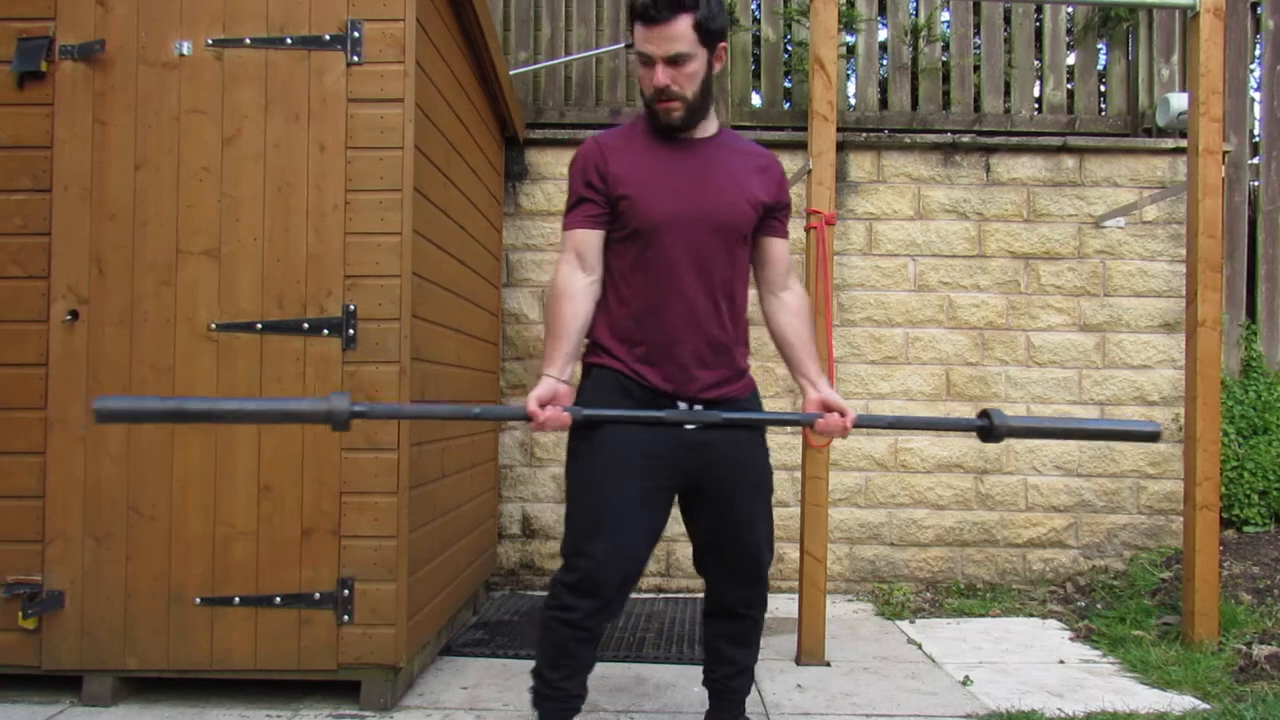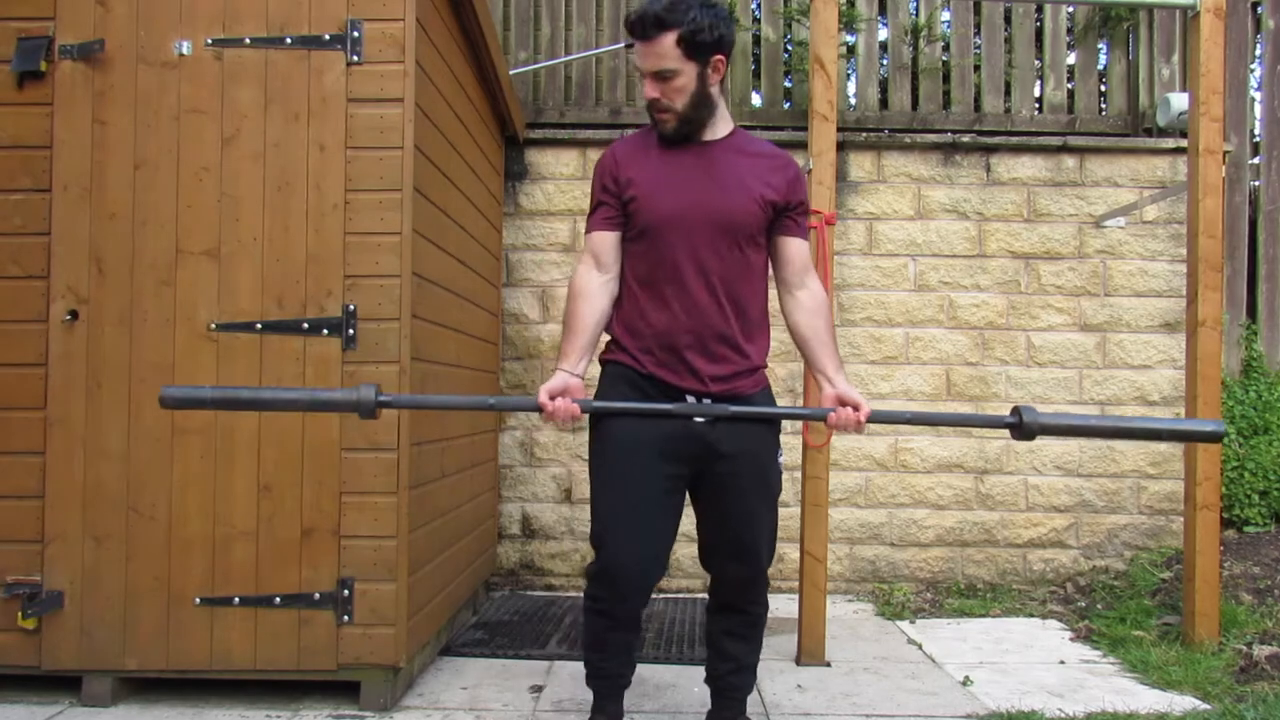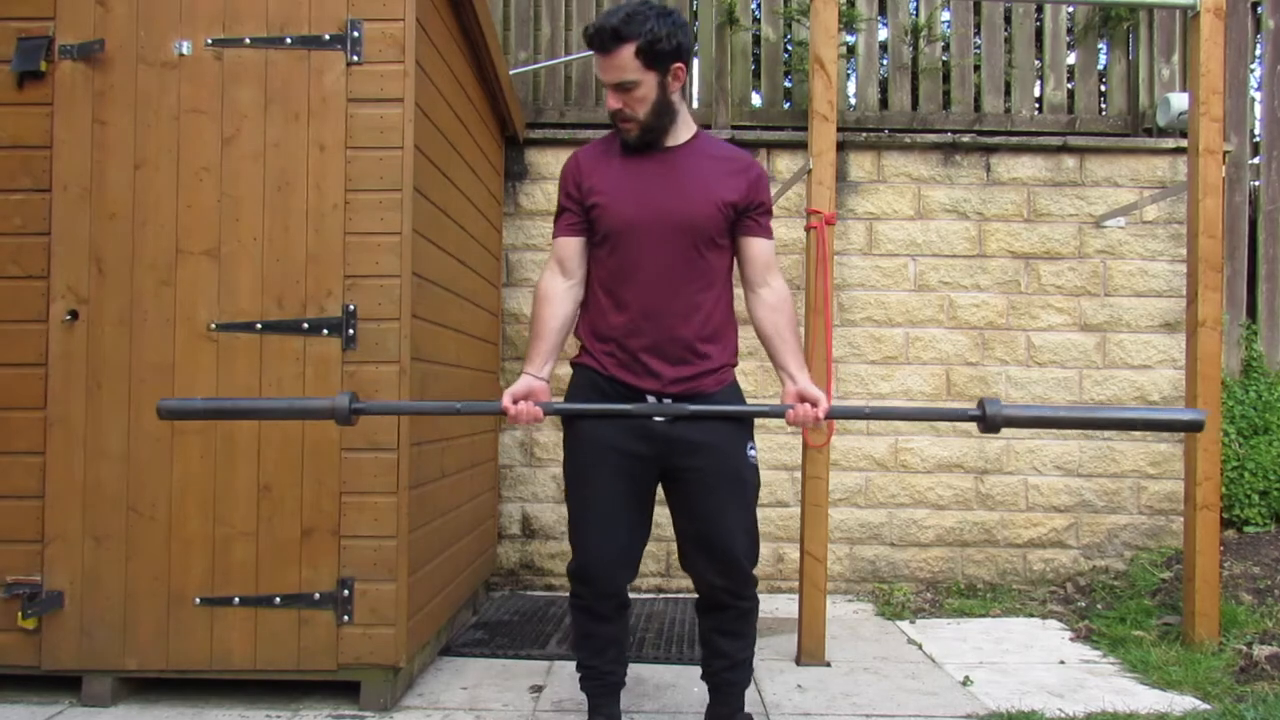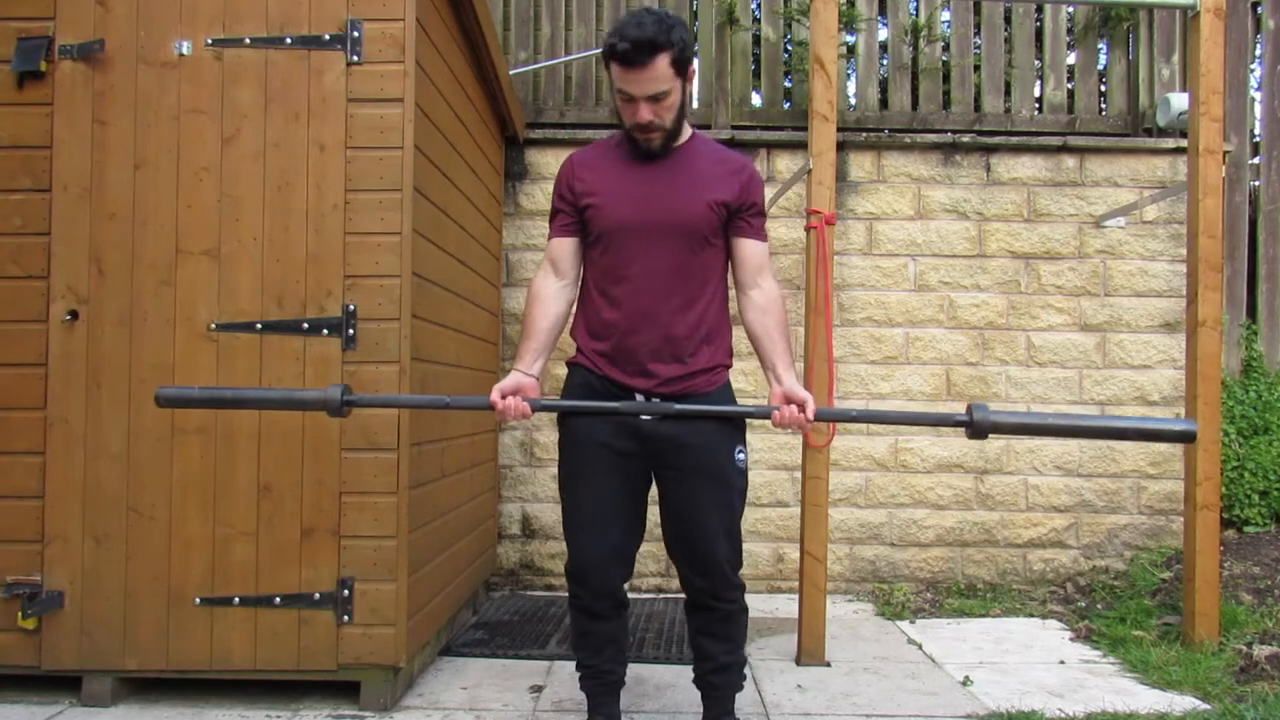
dt=0.3s
person 1, frame 1
left shoulder: (761, 169)
right shoulder: (604, 156)
left elbow: (780, 287)
right elbow: (579, 271)
left wrist: (814, 384)
right wrist: (556, 376)
left hip: (730, 411)
right hip: (623, 405)
left knee: (742, 583)
right knee: (591, 581)
person 1, frame 2
left shoulder: (777, 171)
right shoulder: (622, 161)
left elbow: (800, 285)
right elbow: (598, 270)
left wrist: (832, 379)
right wrist: (570, 369)
left hip: (741, 406)
right hip: (634, 401)
left knee: (743, 575)
right knee: (621, 573)
person 1, frame 3
left shoulder: (739, 172)
right shoulder: (586, 168)
left elbow: (764, 283)
right elbow: (563, 276)
left wrist: (795, 376)
right wrist: (535, 373)
left hip: (709, 404)
right hip: (604, 402)
left knee: (727, 572)
right knee: (599, 574)
person 1, frame 4
left shoulder: (734, 174)
right shoulder: (582, 169)
left elbow: (756, 284)
right elbow: (557, 276)
left wrist: (784, 377)
right wrist: (526, 368)
left hip: (703, 404)
right hip: (598, 401)
left knee: (713, 575)
right knee: (594, 572)
